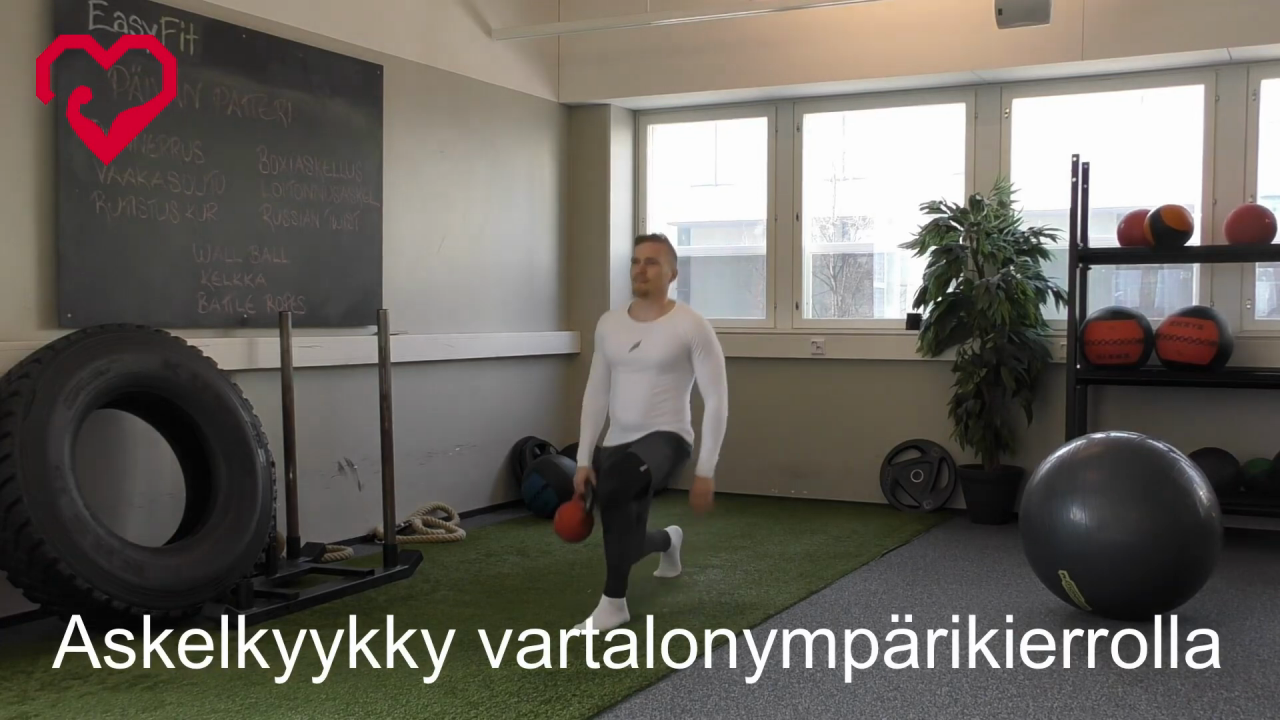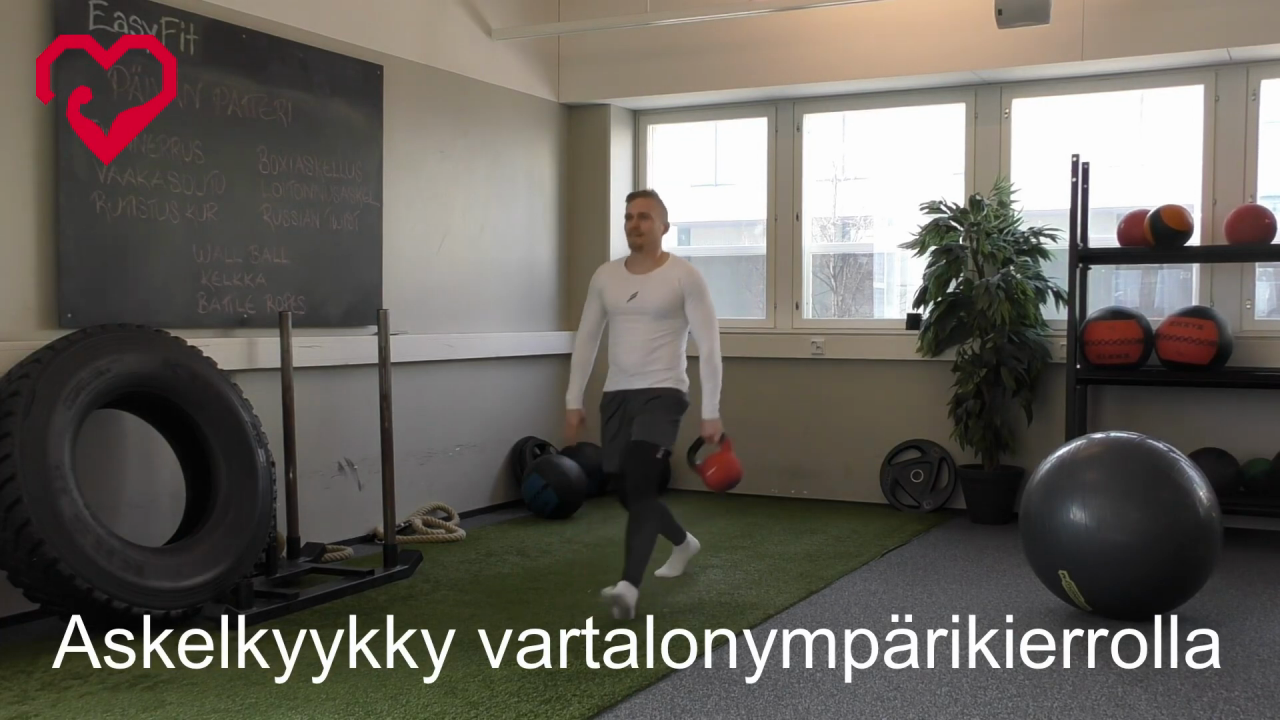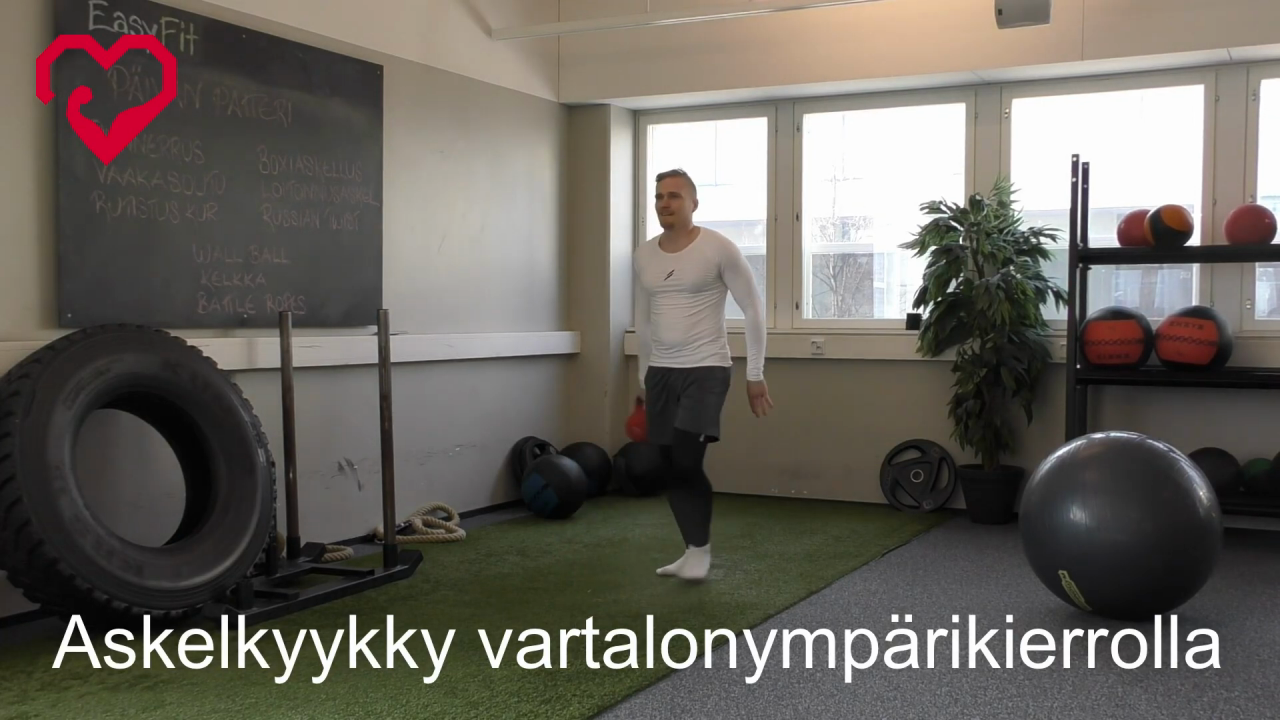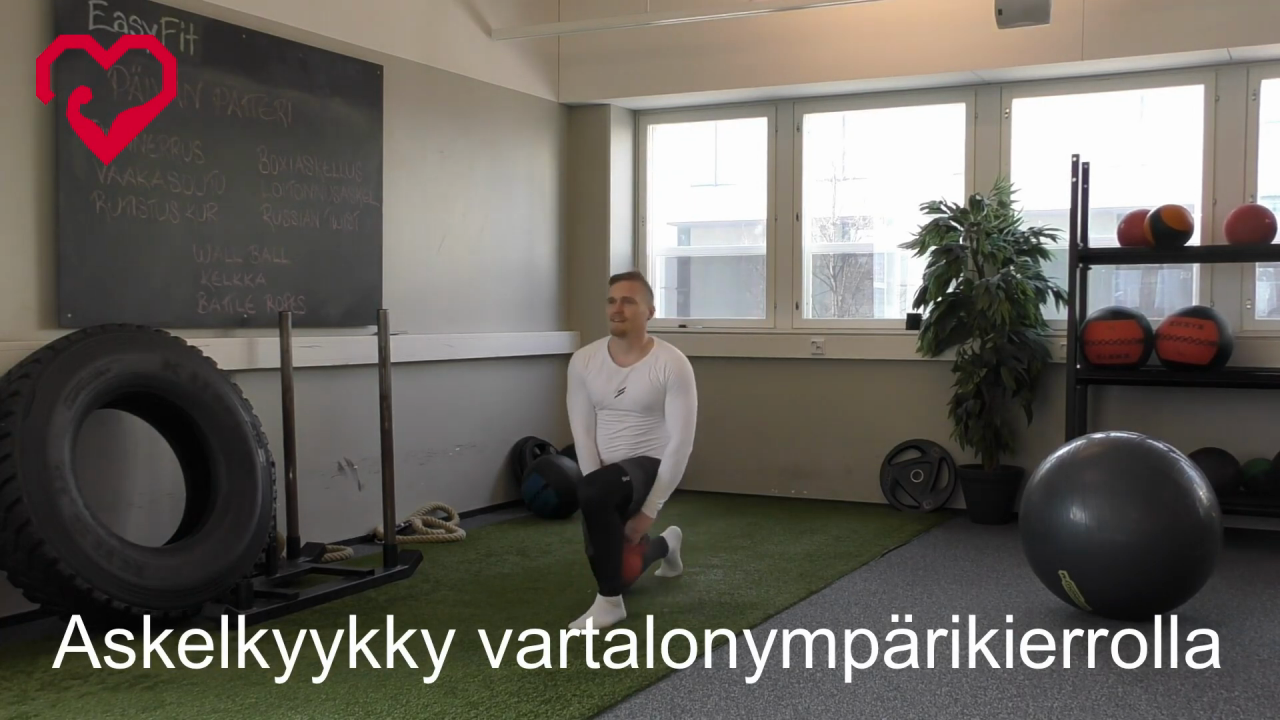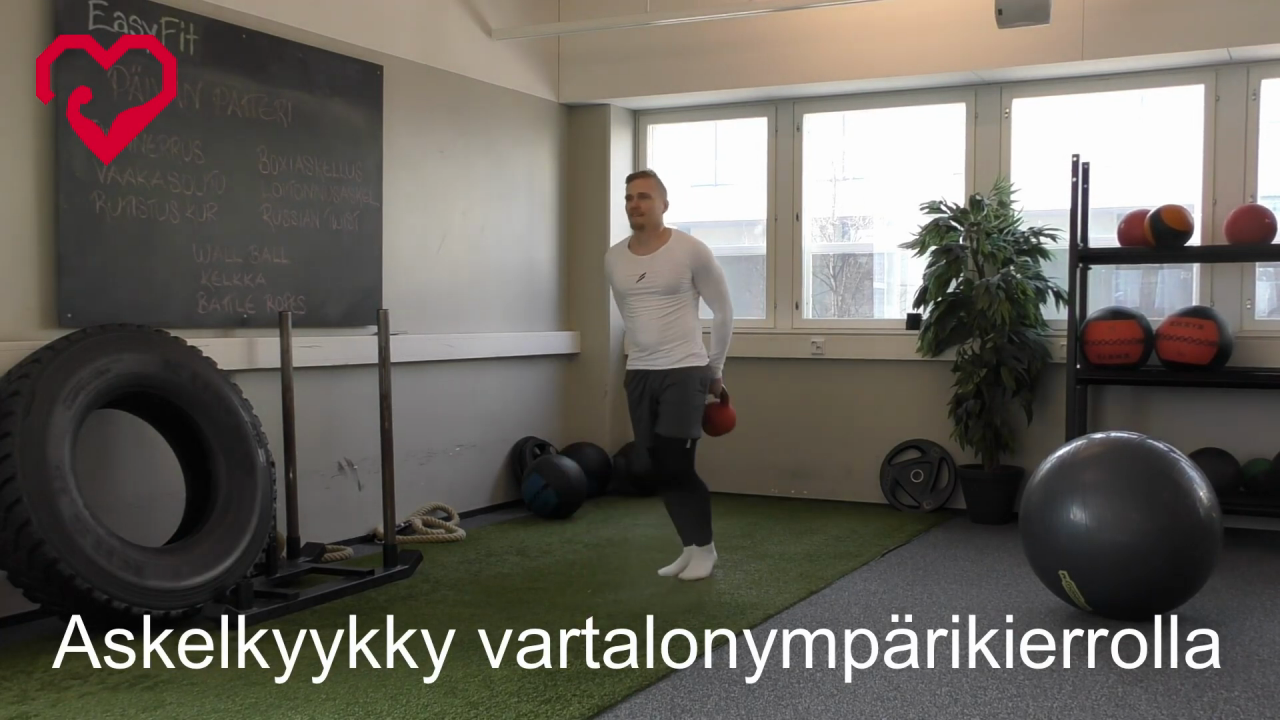
dt=1s
person 1, frame 1
left shoulder: (691, 326)
right shoulder: (609, 323)
left elbow: (716, 400)
right elbow: (596, 393)
left wrist: (705, 470)
right wrist: (584, 458)
left hip: (665, 438)
right hip: (617, 443)
left knee: (614, 488)
right knee: (623, 536)
left ankle: (613, 603)
right ankle: (668, 540)
person 1, frame 2
left shoulder: (684, 276)
right shoulder: (605, 276)
left elbow: (708, 346)
right elbow: (586, 340)
left wrist: (711, 412)
right wrist: (574, 402)
left hip: (663, 393)
right hip: (616, 394)
left knee: (638, 484)
right knee: (631, 493)
left ankle: (628, 588)
right ankle: (683, 543)
person 1, frame 3
left shoulder: (719, 248)
right shoulder: (643, 255)
left elbow: (753, 310)
left wrist: (755, 375)
right wrist: (644, 376)
left hip: (706, 370)
right hip: (661, 373)
left knee: (687, 463)
right knee: (672, 468)
left ankle: (700, 548)
right ankle: (692, 549)
person 1, frame 4
left shoulder: (672, 364)
right shoulder: (583, 361)
left elbow: (681, 442)
right elbow: (583, 434)
left wrist: (649, 510)
right wrist: (599, 501)
left hip: (649, 466)
right hip: (604, 471)
left knee: (592, 493)
left ankle: (609, 602)
right ankle: (666, 543)
person 1, frame 5
left shoulder: (691, 250)
right shoulder: (614, 258)
left elbow: (723, 312)
left wrist: (715, 368)
left hip: (684, 372)
right hip: (639, 374)
left knee: (677, 466)
right knee: (660, 470)
left ankle: (704, 547)
right ankle: (692, 547)
